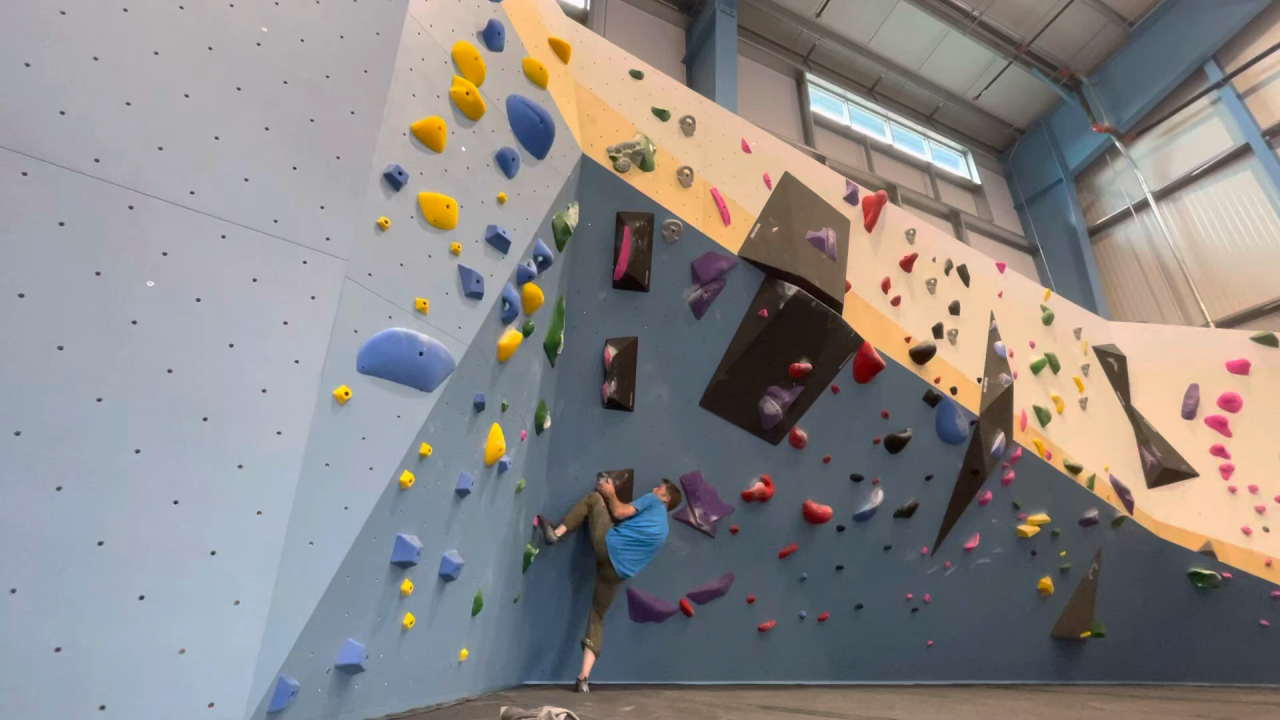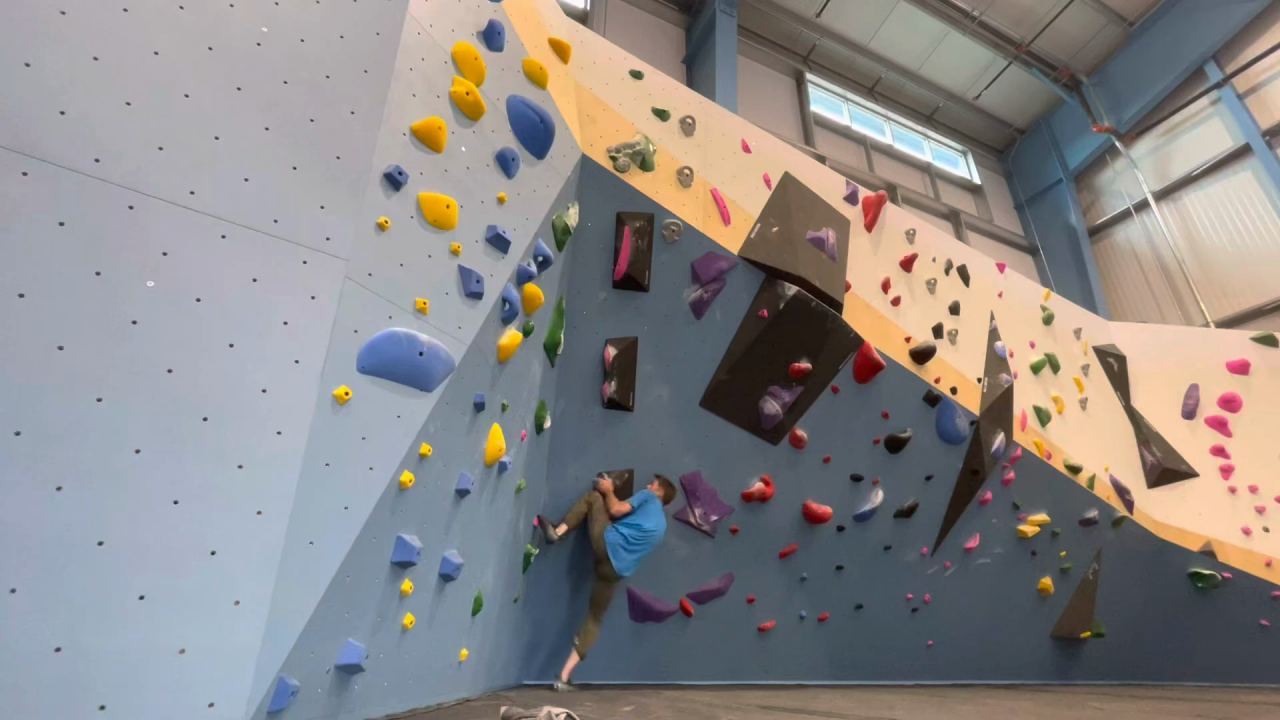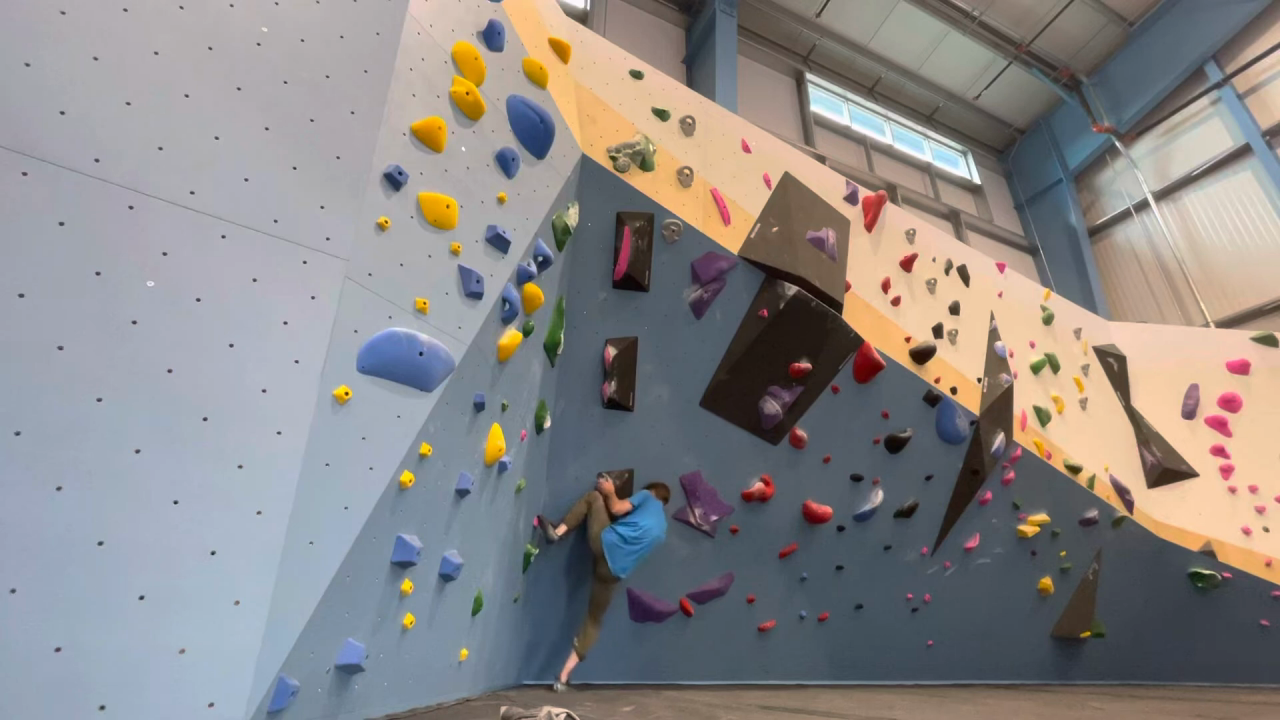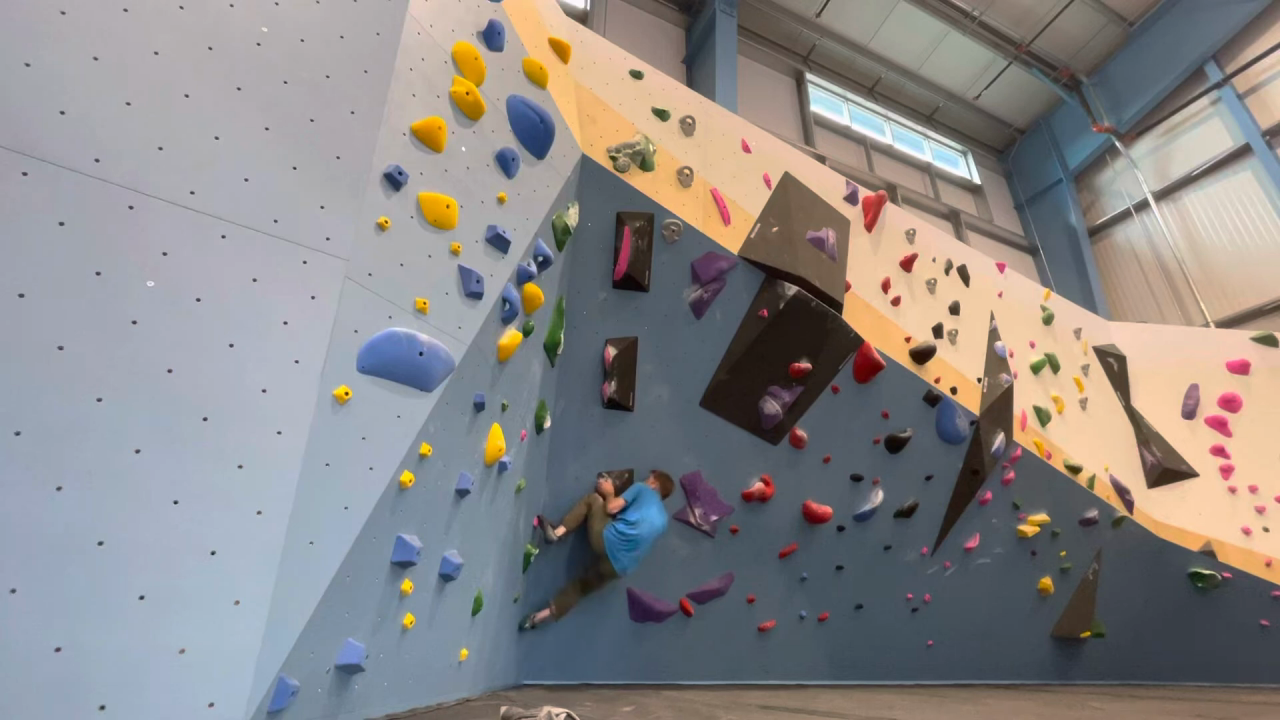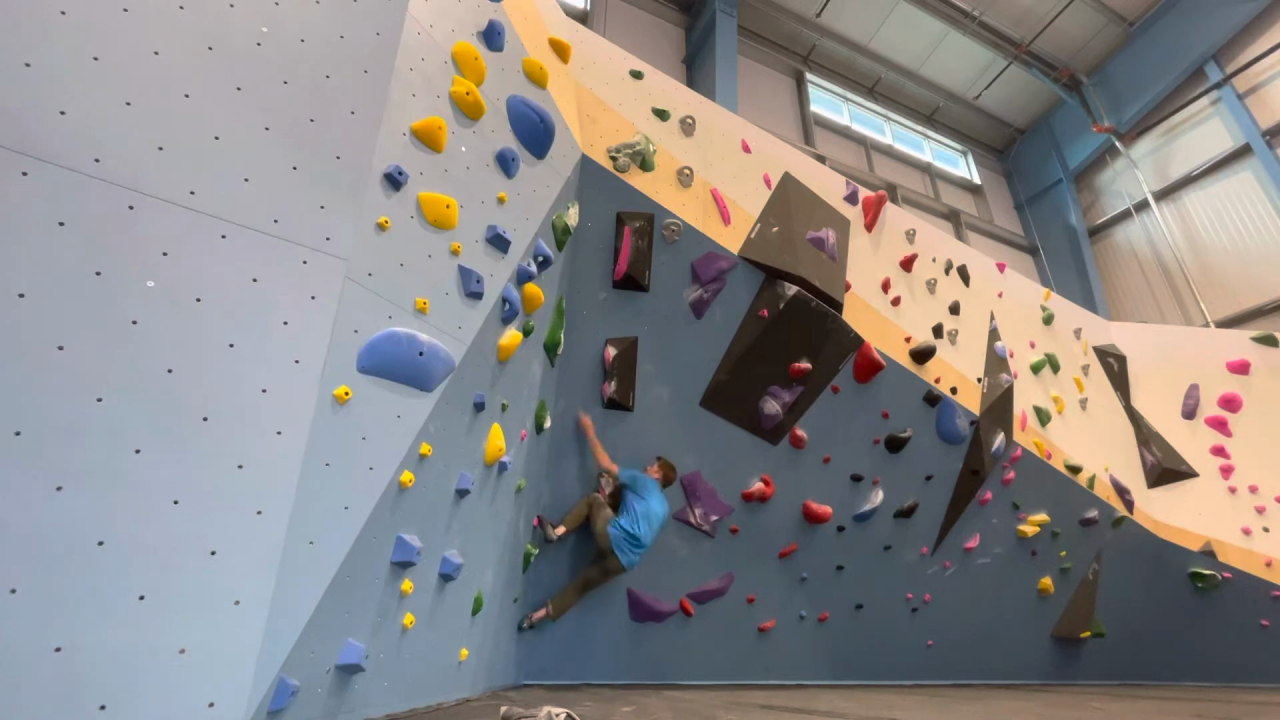
dt=0.4s
person 1, frame 1
left shoulder: (652, 501)
right shoulder: (662, 529)
left elbow: (620, 513)
left wrist: (610, 494)
left hip: (609, 543)
right hip: (618, 569)
left knee: (594, 497)
right knee: (597, 615)
left ankle: (557, 532)
right ankle: (584, 677)
person 1, frame 2
left shoulder: (648, 496)
right shoulder: (660, 525)
left elbow: (615, 509)
left wrist: (607, 491)
left hip: (607, 542)
right hip: (616, 568)
left knee: (593, 496)
right knee: (594, 617)
left ankle: (557, 531)
right ankle: (565, 676)
person 1, frame 3
left shoulder: (648, 497)
right shoulder: (661, 528)
left elbow: (617, 508)
left wrist: (609, 492)
left hip: (606, 542)
right hip: (615, 570)
left knee: (594, 496)
right knee: (594, 620)
left ankle: (557, 531)
right ankle: (564, 676)
person 1, frame 4
left shoulder: (643, 489)
right shoulder: (662, 519)
left elbow: (612, 508)
left wrist: (608, 493)
left hip: (607, 540)
left knee: (593, 498)
right knee: (582, 585)
left ankle: (557, 532)
person 1, frame 5
left shoulder: (642, 480)
right shoulder: (663, 508)
left elbow: (604, 464)
left wrist: (589, 430)
right wrist: (612, 493)
left hip: (613, 539)
right hip: (625, 560)
left knee: (593, 499)
right knee: (581, 584)
left ankle: (557, 531)
right ankle: (542, 614)
